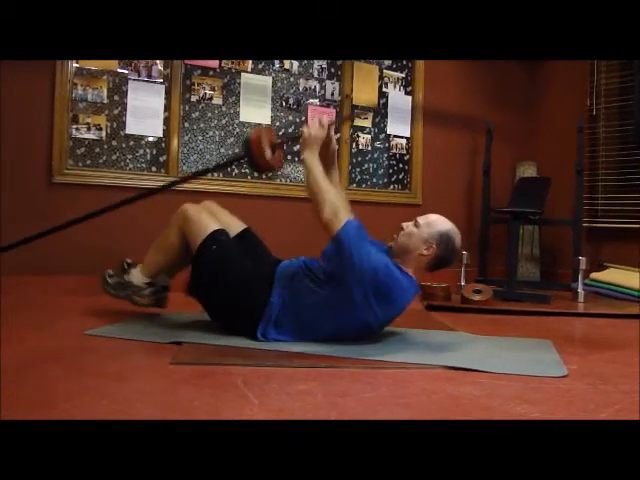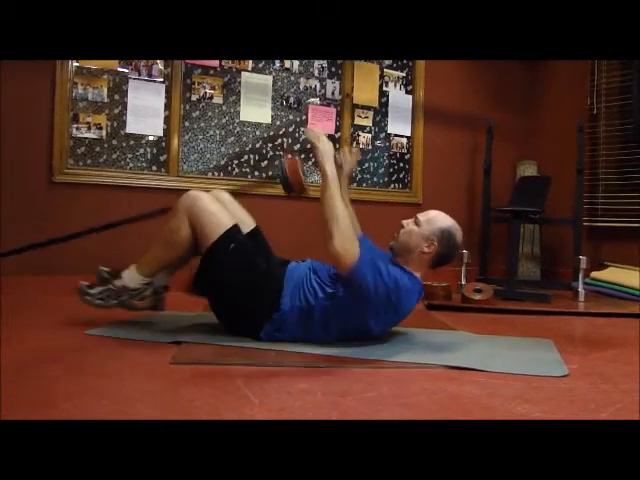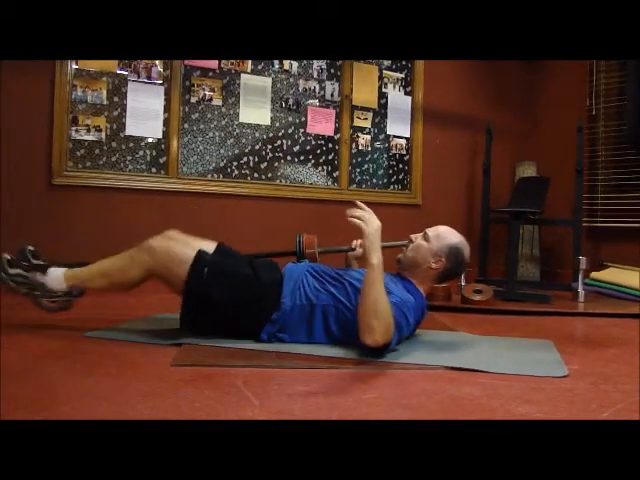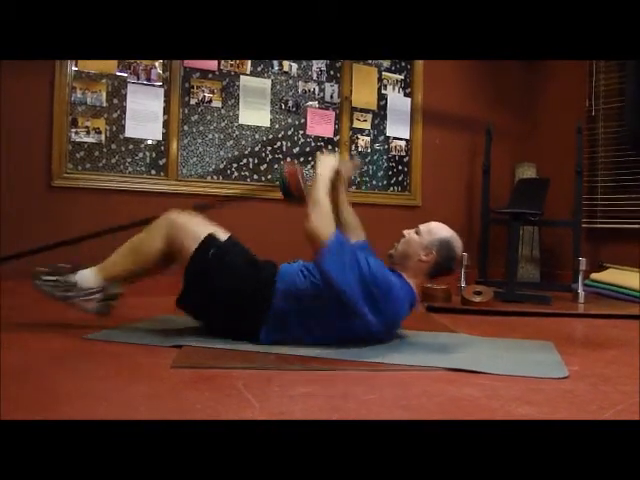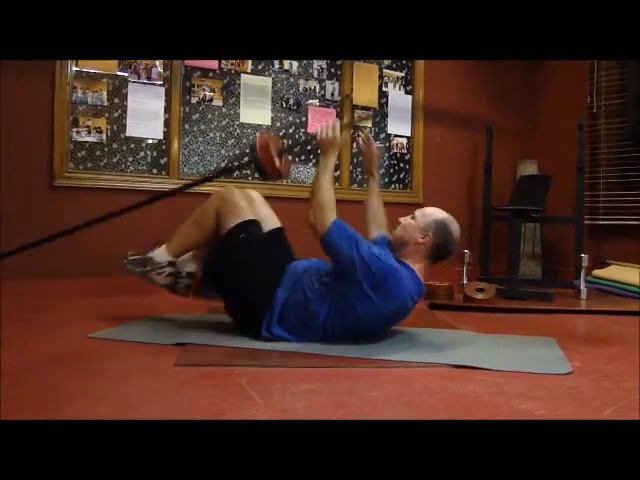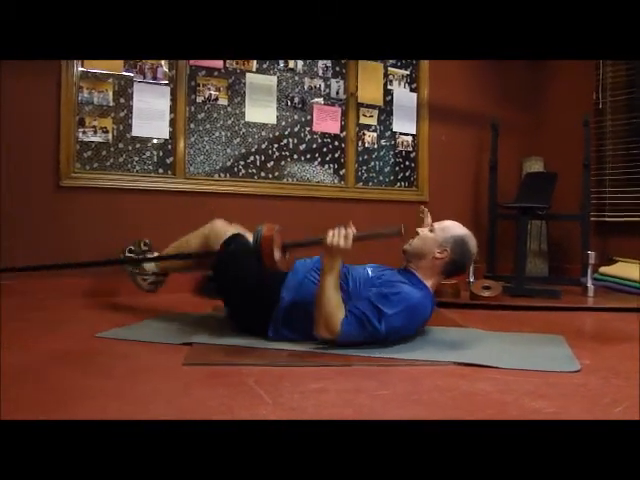
dt=0.3s
person 1, frame 1
left shoulder: (383, 280)
right shoulder: (391, 267)
left elbow: (331, 217)
right elbow: (345, 223)
left wrist: (310, 156)
right wrist: (331, 165)
left hip: (261, 309)
right hip: (274, 279)
left knee: (189, 214)
right knee: (208, 208)
left ankle: (138, 281)
right ankle: (153, 283)
person 1, frame 2
left shoulder: (395, 288)
right shoulder: (400, 273)
left elbow: (341, 250)
right elbow: (353, 246)
left wrist: (328, 167)
right wrist: (342, 178)
left hip: (266, 309)
right hip: (281, 281)
left knee: (194, 202)
right knee: (213, 197)
left ankle: (136, 284)
right ankle: (146, 280)
person 1, frame 3
left shoulder: (404, 305)
right shoulder: (400, 289)
left elbow: (373, 336)
left wrist: (375, 254)
right wrist: (364, 261)
left hip: (265, 310)
right hip: (273, 283)
left knee: (155, 250)
right knee: (170, 240)
left ankle: (57, 282)
right ankle: (67, 277)
person 1, frame 4
left shoulder: (382, 288)
right shoulder: (398, 288)
left elbow: (319, 235)
right elbow: (354, 244)
left wrist: (323, 177)
right wrist: (341, 190)
left hip: (258, 310)
right hip: (270, 286)
left knee: (175, 222)
right knee: (189, 226)
left ankle: (88, 283)
right ankle: (98, 280)
person 1, frame 5
left shoulder: (385, 276)
right shoulder: (401, 278)
left elbow: (320, 222)
right elbow: (375, 235)
left wrist: (328, 158)
right wrist: (373, 172)
left hip: (269, 309)
right hip: (287, 287)
left knee: (228, 198)
right knee: (248, 198)
left ankle: (163, 261)
right ankle: (189, 265)
person 1, frame 6
left shoulder: (405, 303)
right shoulder: (414, 291)
left elbow: (327, 329)
left wrist: (331, 262)
right wrist: (404, 240)
left hip: (271, 305)
right hip: (286, 281)
left knee: (216, 231)
right knee: (232, 237)
left ankle: (149, 267)
right ankle: (157, 264)
